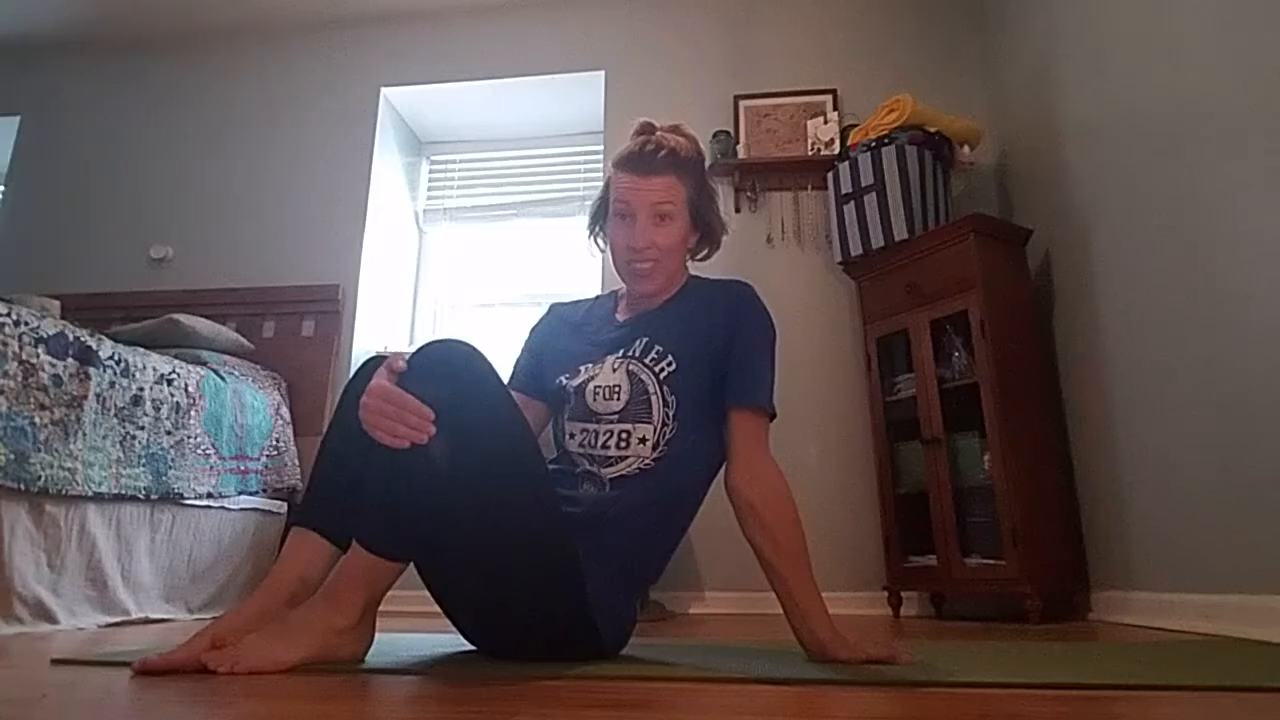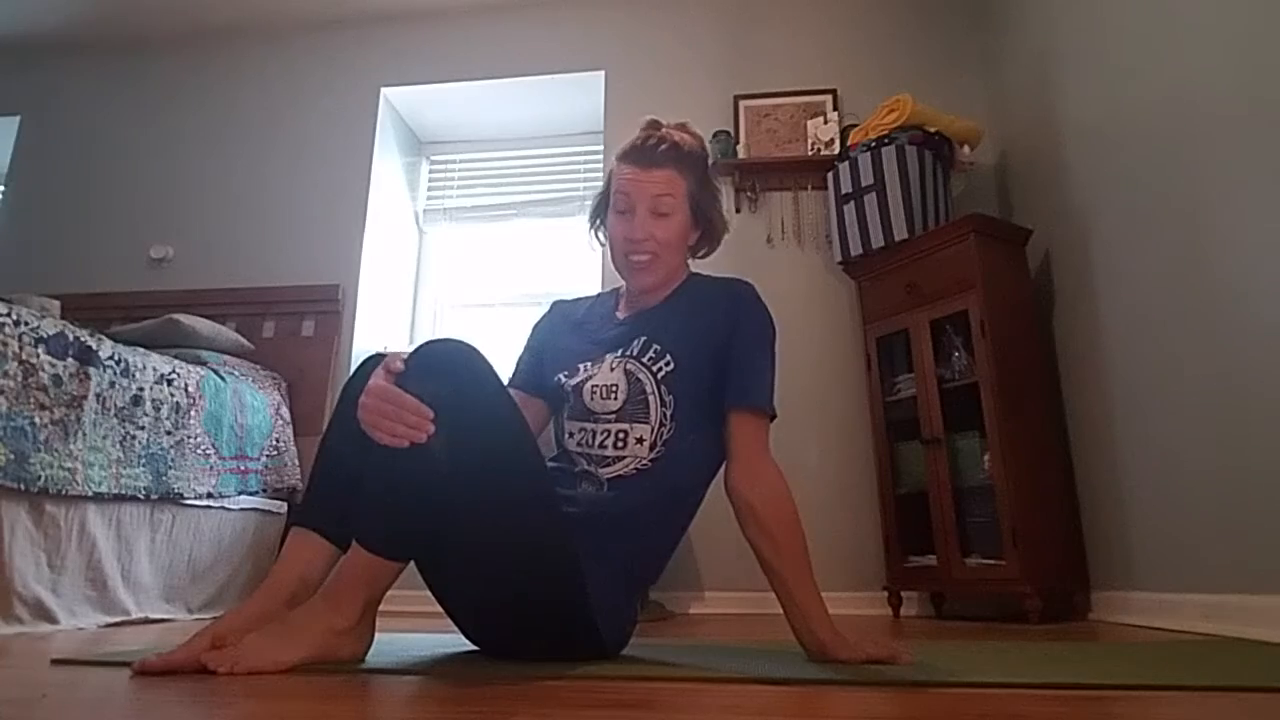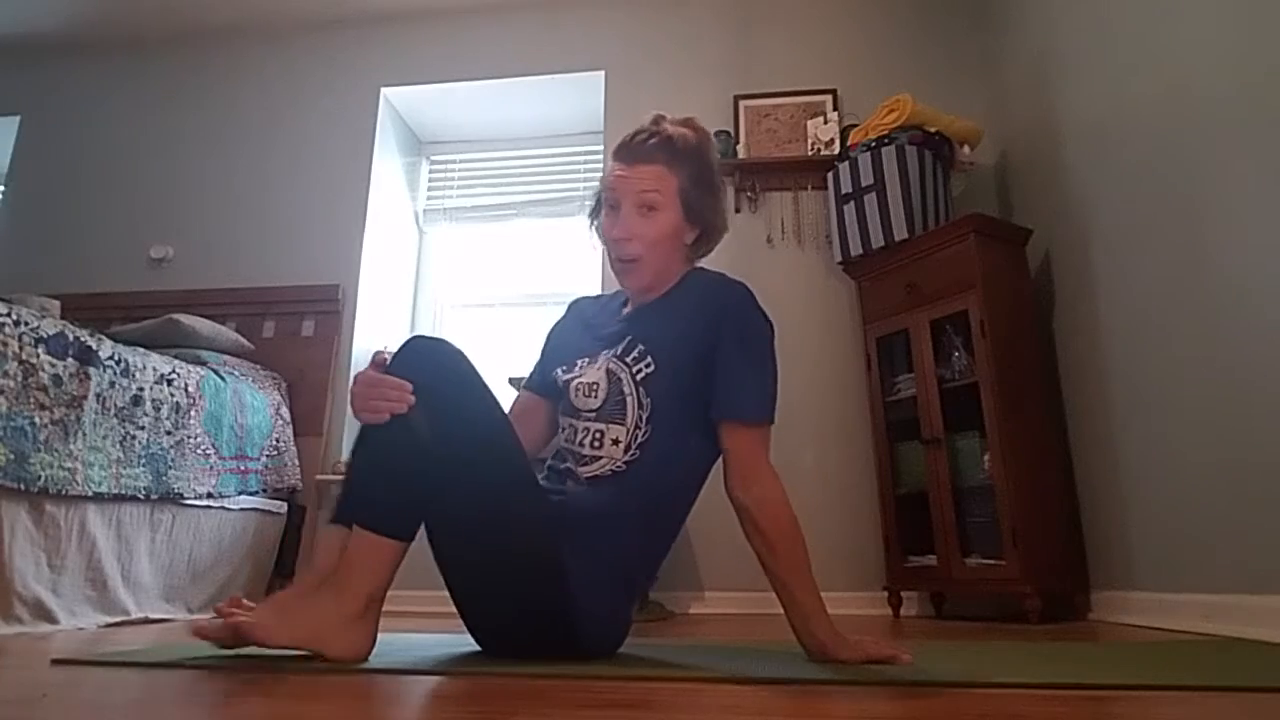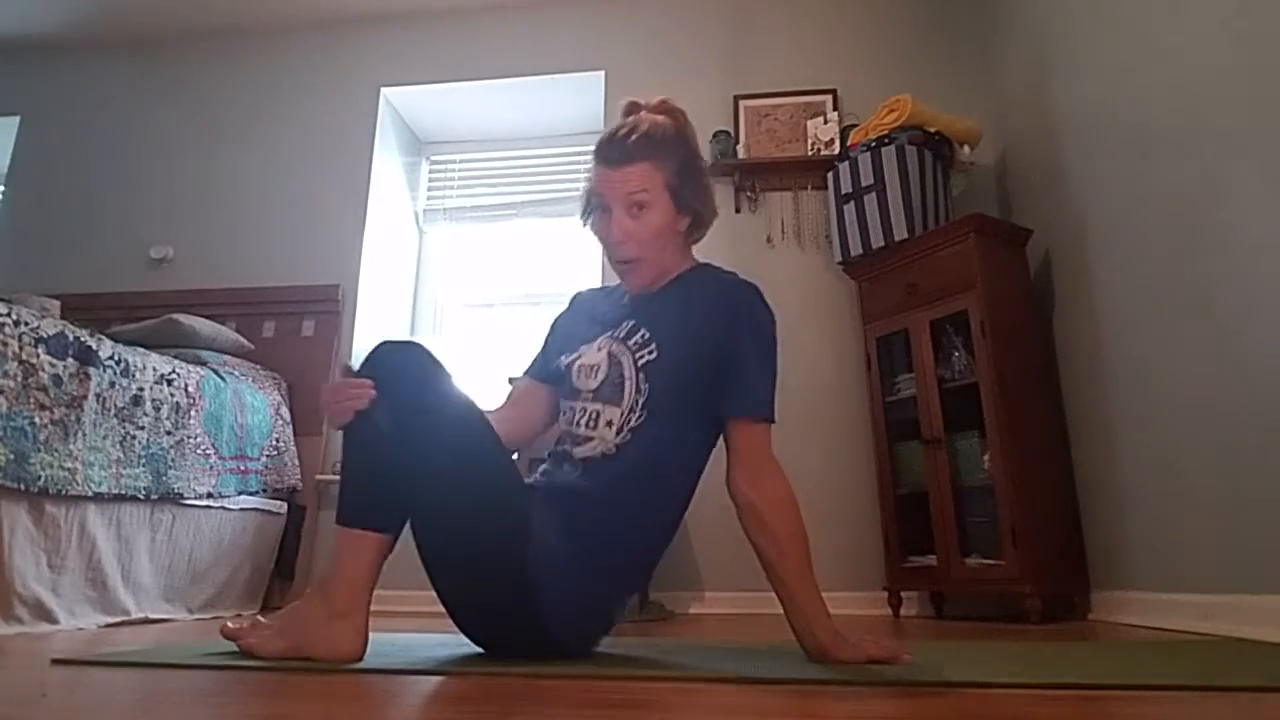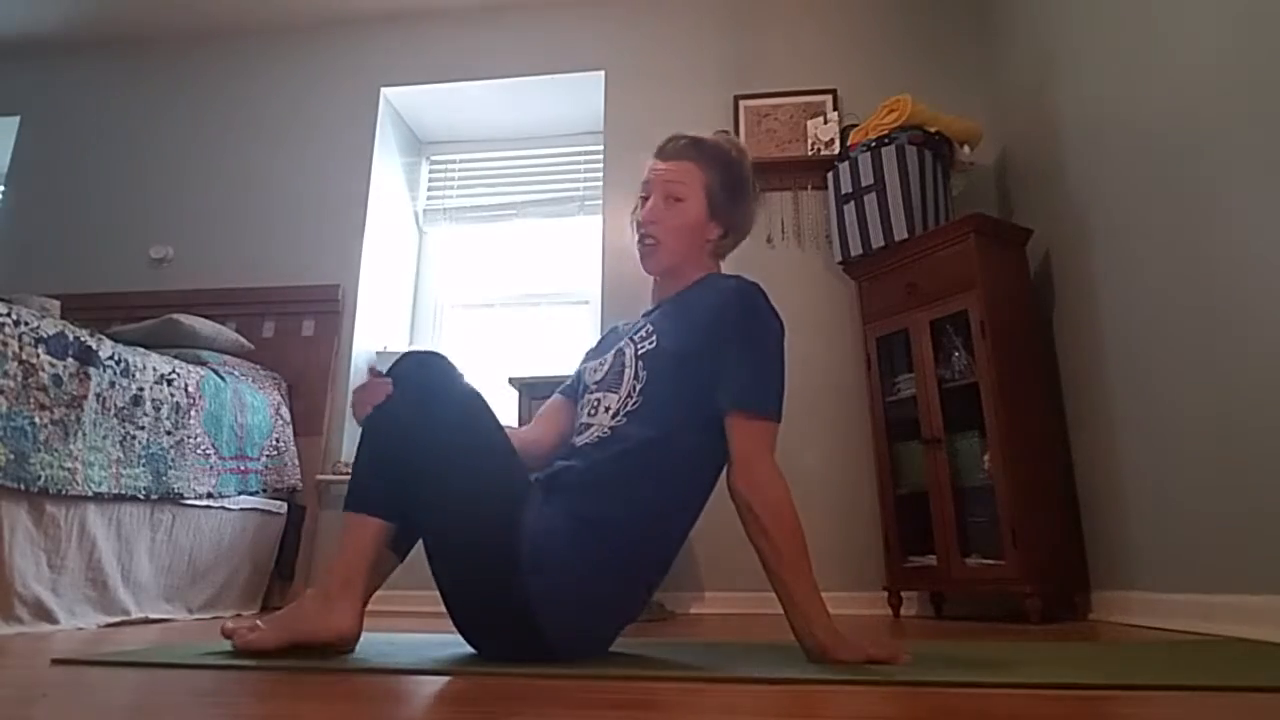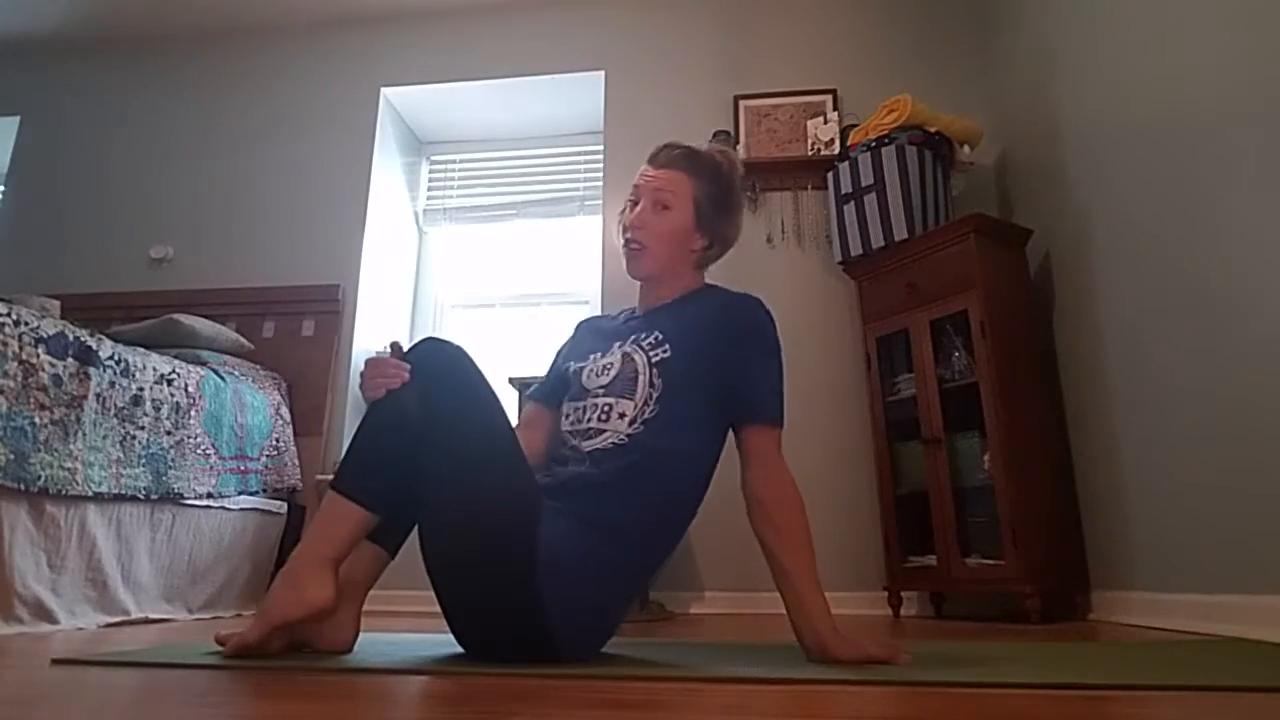
dt=0.4s
person 1, frame 1
left shoulder: (729, 313)
right shoulder: (563, 324)
left elbow: (751, 476)
right elbow: (497, 444)
left wrist: (819, 633)
right wrist: (393, 402)
left hip: (581, 603)
right hip: (512, 586)
left knee: (450, 369)
right knee: (384, 378)
left ankle: (340, 614)
right ankle: (266, 608)
person 1, frame 2
left shoulder: (728, 311)
right shoulder: (566, 321)
left elbow: (751, 475)
right elbow: (500, 441)
left wrist: (819, 633)
right wrist: (390, 409)
left hip: (582, 603)
right hip: (514, 582)
left knee: (448, 368)
right knee: (381, 377)
left ankle: (340, 615)
right ankle: (265, 608)
person 1, frame 3
left shoulder: (725, 311)
right shoulder: (579, 319)
left elbow: (750, 479)
right elbow: (512, 443)
left wrist: (820, 634)
right wrist: (393, 407)
left hip: (573, 604)
right hip: (522, 583)
left knee: (435, 367)
right knee: (416, 371)
left ankle: (347, 606)
right ankle: (326, 591)
person 1, frame 4
left shoulder: (729, 306)
right shoulder: (583, 312)
left elbow: (752, 476)
right elbow: (505, 429)
left wrist: (819, 633)
right wrist: (379, 411)
left hip: (553, 593)
right hip: (518, 577)
left knee: (402, 372)
right knee: (395, 374)
left ankle: (337, 612)
right ankle: (340, 604)
person 1, frame 5
left shoulder: (736, 307)
right shoulder: (619, 338)
left elbow: (752, 474)
right elbow: (534, 445)
right wrist: (399, 419)
left hip: (557, 594)
right hip: (526, 593)
left knee: (425, 373)
right knee: (413, 398)
left ankle: (334, 596)
right ankle: (342, 601)
person 1, frame 6
left shoulder: (735, 323)
right shoulder: (592, 333)
left elbow: (766, 480)
right elbow: (519, 451)
left wrist: (821, 633)
right wrist: (404, 404)
left hip: (558, 596)
right hip: (514, 593)
left knee: (439, 364)
right knee: (420, 385)
left ankle: (309, 574)
right ankle: (335, 603)
